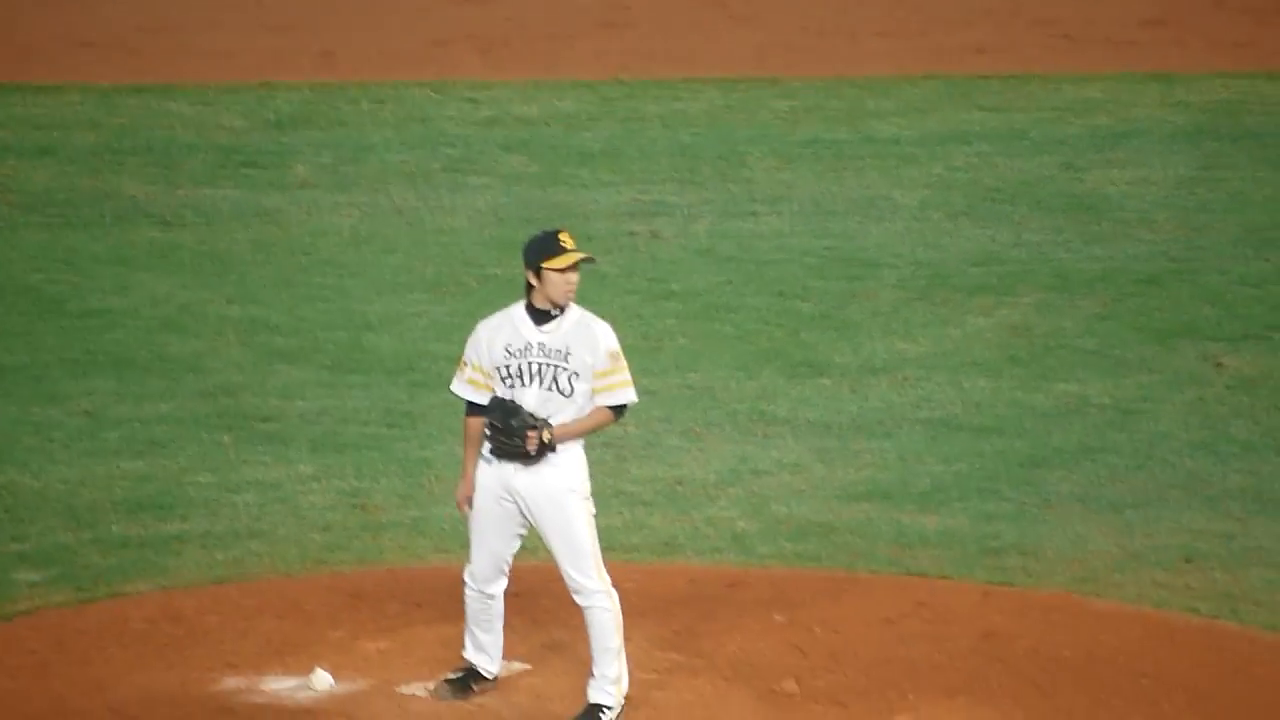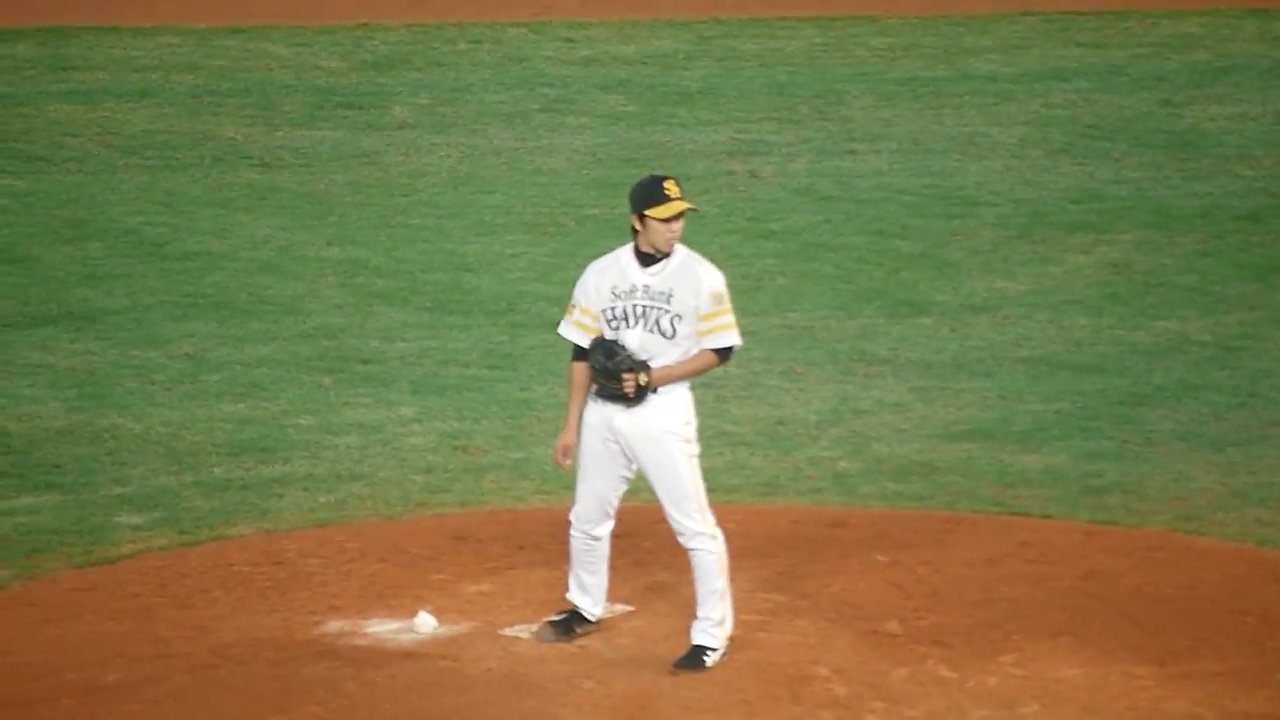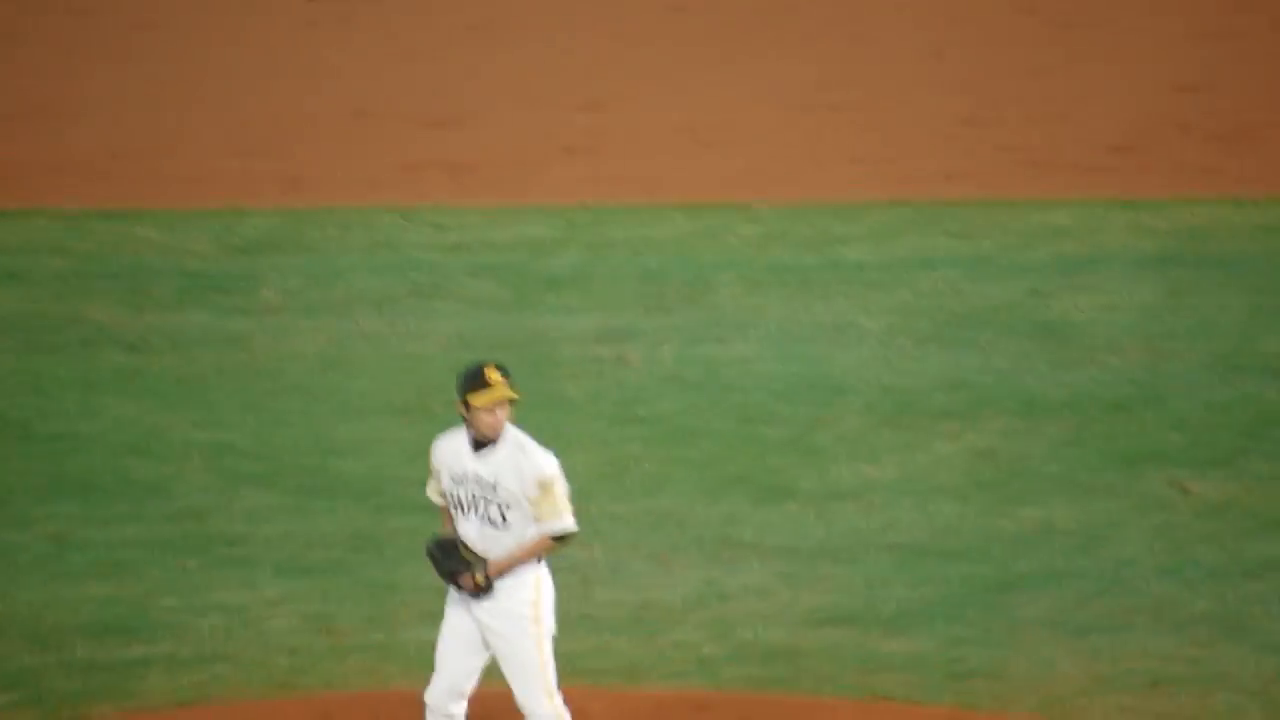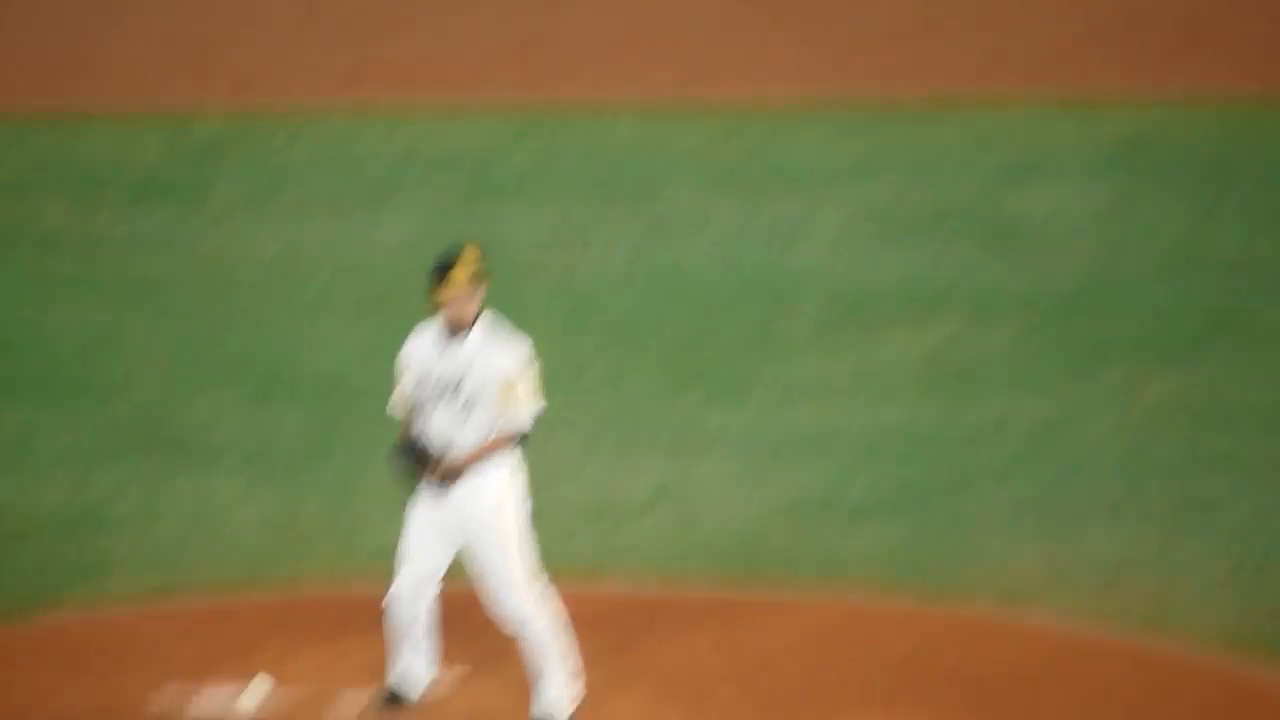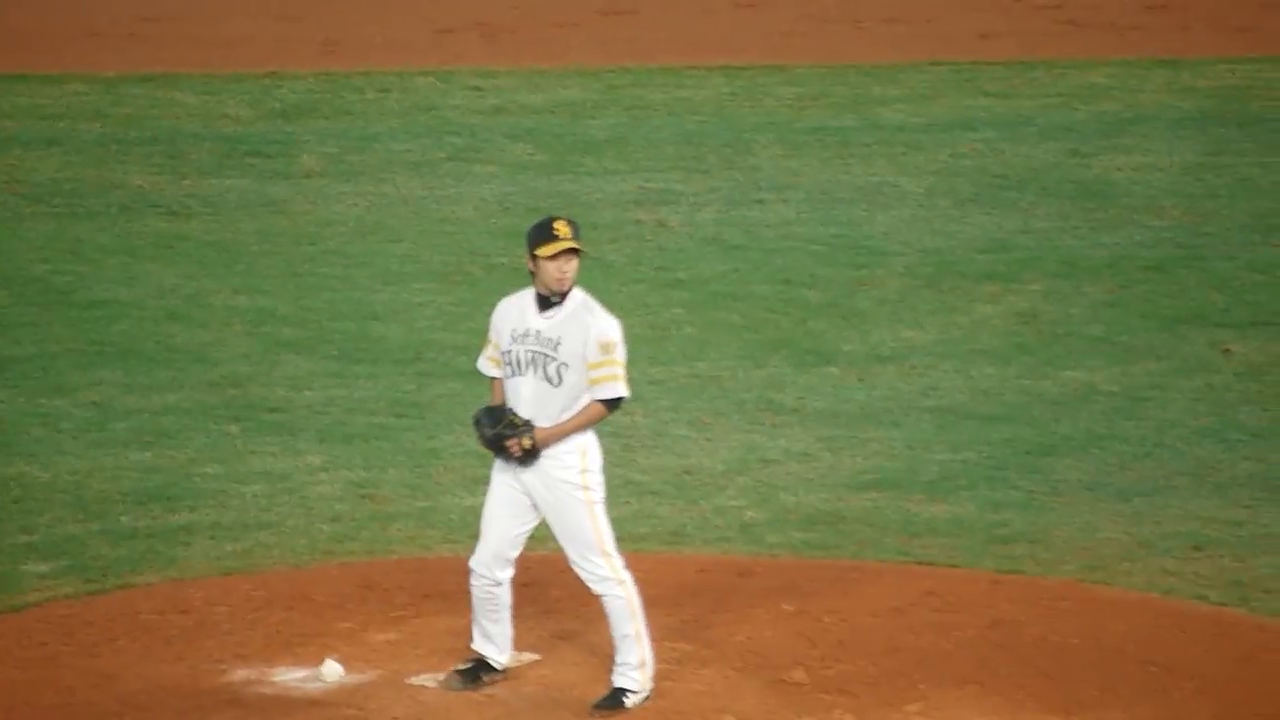
dt=1s
person 1, frame 1
left shoulder: (594, 333)
right shoulder: (491, 331)
left elbow: (613, 406)
right elbow: (476, 407)
left wrist: (553, 435)
right wrist: (468, 473)
left hip: (558, 472)
right hip: (497, 471)
left knee: (589, 583)
right knee: (482, 575)
right ankle: (483, 665)
person 1, frame 2
left shoulder: (702, 275)
right shoulder: (600, 273)
left elbow: (718, 350)
right elbow: (582, 352)
left wrist: (654, 376)
right wrist: (572, 423)
left hip: (664, 411)
right hip: (603, 411)
left knee: (695, 526)
right knee: (588, 518)
left ankle: (712, 632)
right ankle: (585, 609)
person 1, frame 3
left shoulder: (534, 460)
right shoulder: (445, 448)
left elbow: (557, 531)
left wrist: (496, 569)
left hip: (519, 591)
right hip: (466, 591)
person 1, frame 4
left shoulder: (505, 351)
right shoulder: (416, 346)
left elbow: (518, 425)
left wrist: (461, 462)
right wrist: (418, 451)
left hip: (488, 483)
right hip: (434, 487)
left knee: (517, 594)
right knee: (407, 590)
right ankle: (409, 678)
person 1, frame 5
left shoulder: (597, 323)
right shoulder: (507, 311)
left elbow: (608, 399)
left wrist: (545, 435)
left hip: (567, 457)
right hip: (513, 457)
left knee: (603, 570)
right knee: (487, 563)
left ankle: (634, 676)
right ankle: (491, 657)
